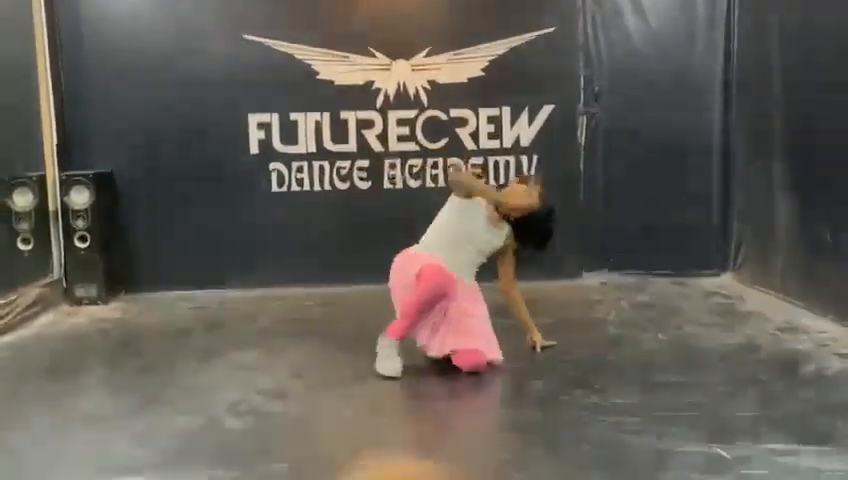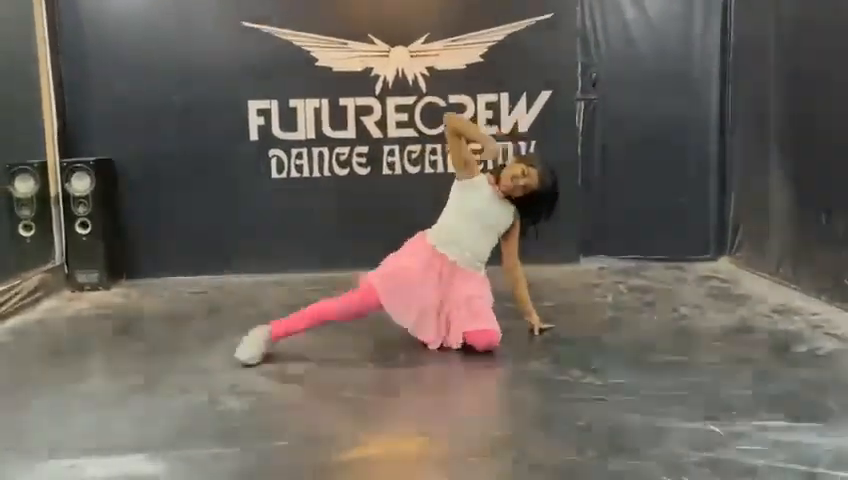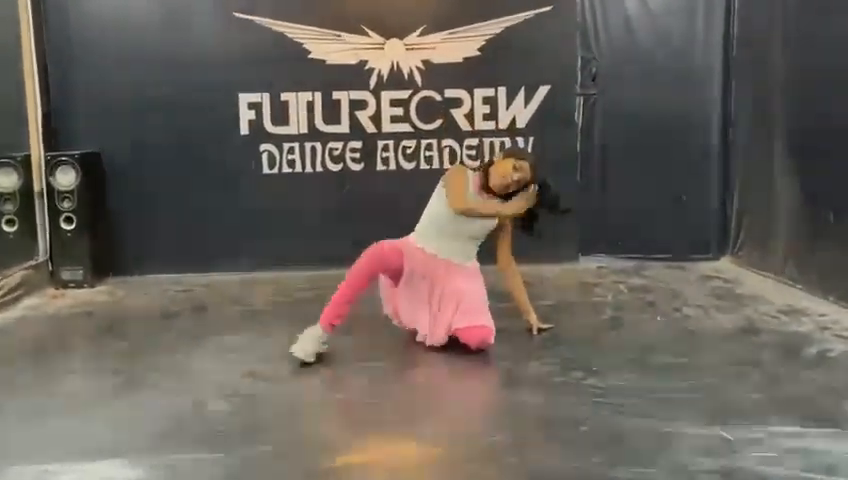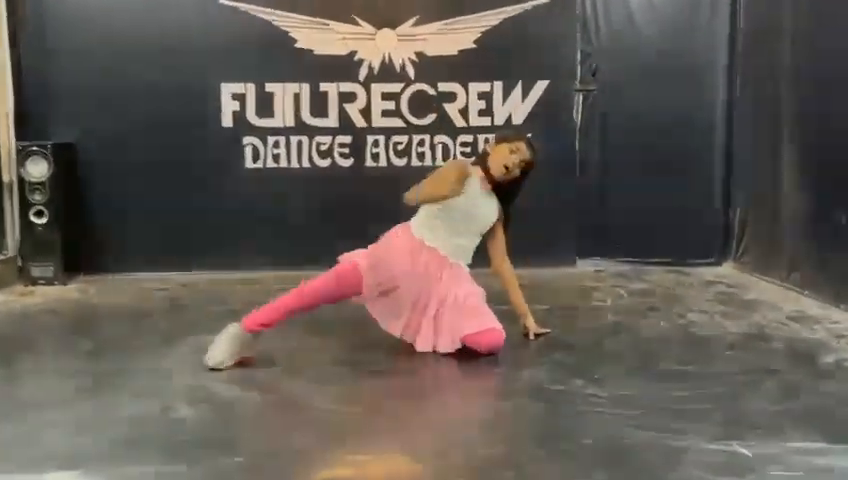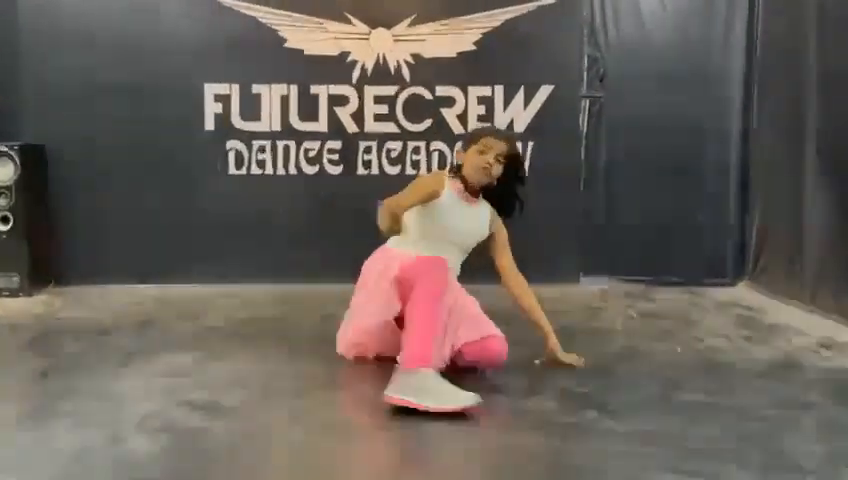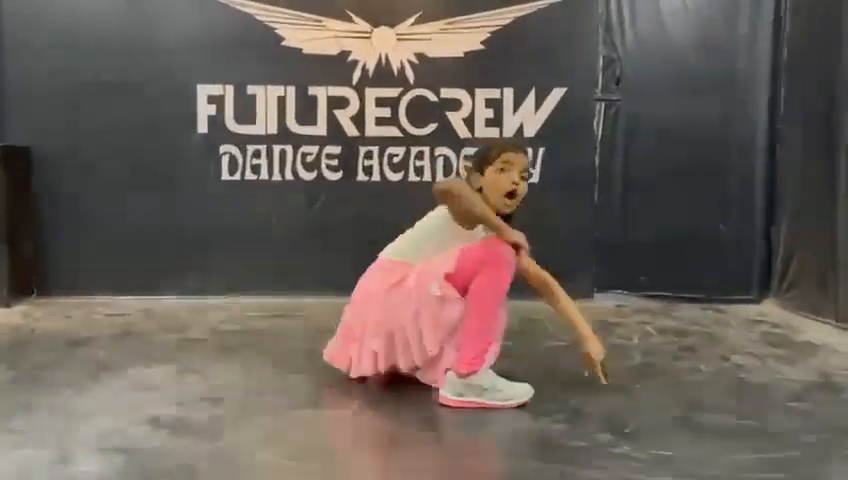
dt=0.3s
person 1, frame 1
left shoulder: (506, 236)
left elbow: (510, 285)
left wrist: (532, 330)
left hip: (460, 288)
left knee: (474, 361)
right knee: (439, 278)
left ankle: (442, 341)
right ankle: (392, 338)
person 1, frame 2
left shoulder: (513, 214)
right shoulder: (471, 175)
left elbow: (512, 263)
right elbow: (450, 122)
left wrist: (530, 314)
right wrist: (484, 139)
left hip: (466, 278)
right hip: (427, 255)
left knee: (487, 341)
right knee: (363, 301)
left ankle: (447, 320)
right ankle: (270, 333)
person 1, frame 3
left shoulder: (502, 214)
right shoulder: (460, 175)
left elbow: (507, 262)
right elbow: (460, 206)
left wrist: (530, 313)
right wrist: (507, 208)
left hip: (458, 273)
right hip: (417, 255)
left knee: (479, 339)
right knee: (378, 254)
left ankle: (441, 318)
right ankle: (321, 330)
person 1, frame 4
left shoulder: (496, 208)
right shoulder: (461, 170)
left elbow: (501, 262)
right elbow: (413, 198)
left wrist: (526, 317)
right wrist: (461, 184)
left hip: (449, 274)
right hip: (408, 250)
left knee: (490, 341)
right knee: (341, 281)
left ankle: (425, 321)
right ankle: (245, 331)
person 1, frame 5
left shoulder: (490, 219)
right shoulder: (437, 183)
left elbow: (512, 277)
right elbow: (391, 205)
left wrist: (550, 337)
right wrist: (390, 221)
left hip: (439, 289)
right hip: (391, 271)
left knee: (493, 353)
right knee: (433, 266)
left ankle: (416, 338)
right ankle: (416, 377)
person 1, frame 6
left shoulder: (496, 236)
right shoulder: (465, 209)
left elbow: (545, 285)
right elbow: (447, 187)
right wrist: (503, 230)
left hip: (419, 295)
right hip: (391, 291)
right knee: (494, 256)
right ankle: (466, 377)
